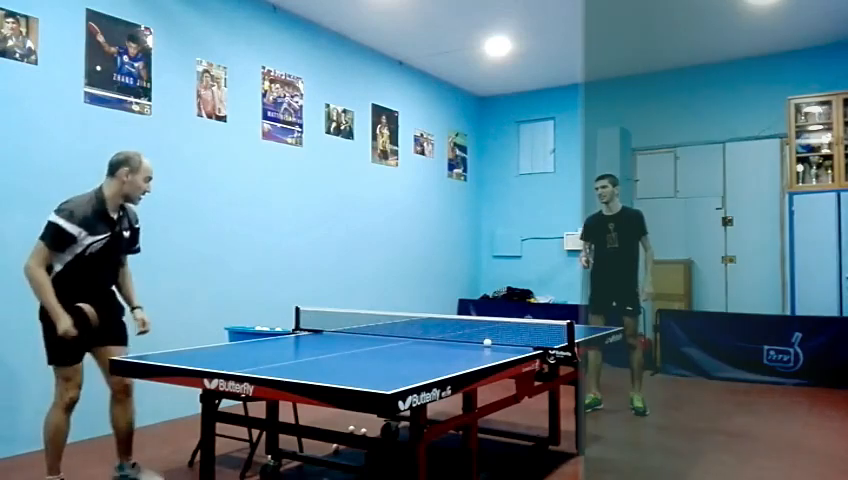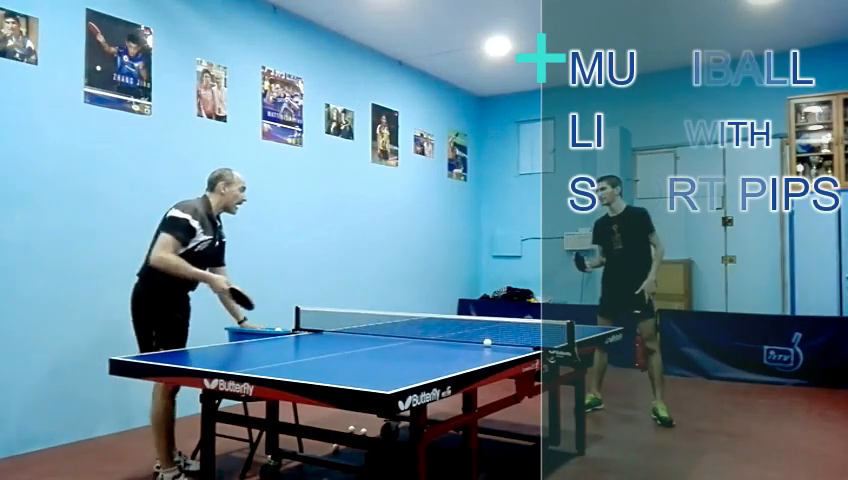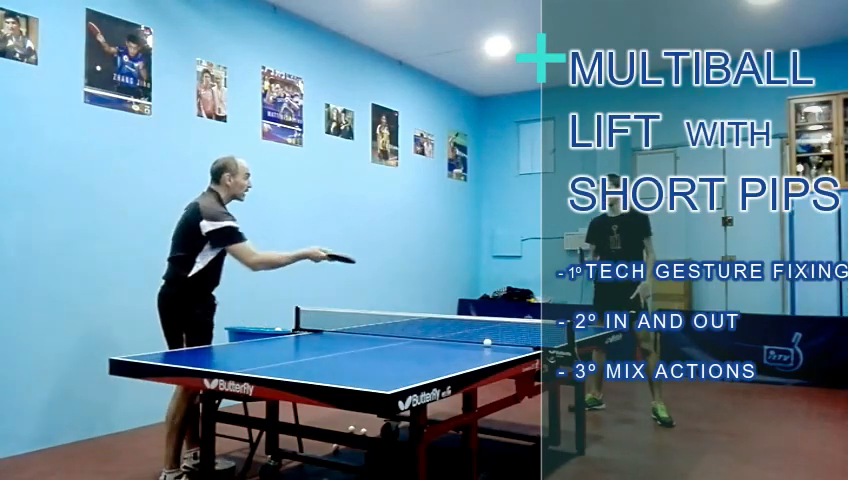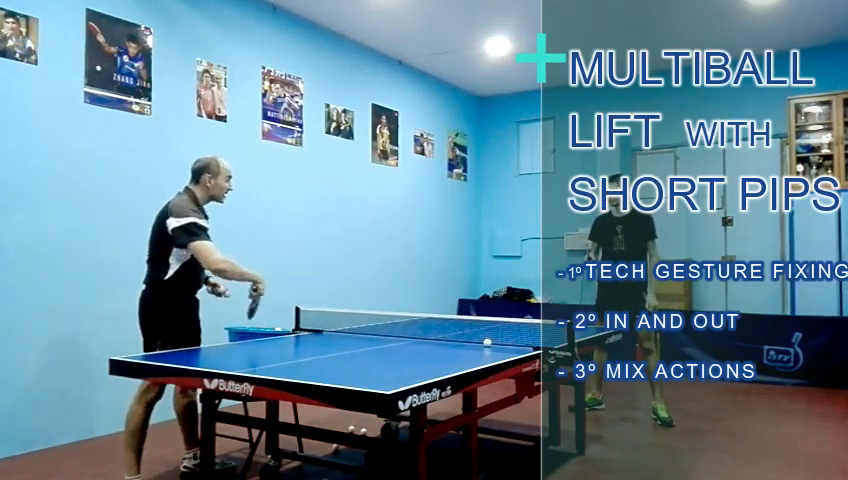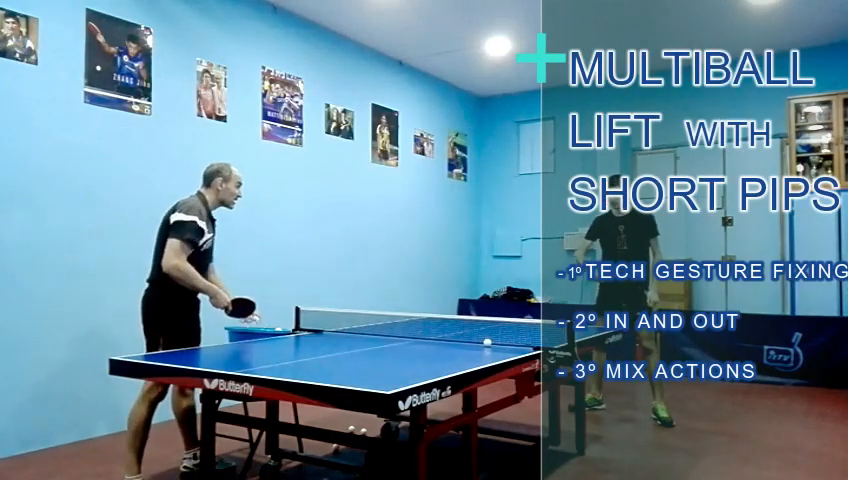
dt=1s
person 1, frame 1
left shoulder: (129, 219)
right shoulder: (74, 213)
right elbow: (34, 266)
left wrist: (135, 307)
right wrist: (58, 315)
left hip: (104, 306)
right hip: (67, 309)
left knee: (122, 386)
right knee: (68, 396)
person 1, frame 2
left shoulder: (216, 229)
right shoulder: (187, 213)
left elbow: (221, 282)
right elbow: (159, 258)
left wrist: (241, 319)
right wrist: (206, 277)
left hip: (177, 303)
right hip: (153, 301)
left knee: (171, 380)
right knee: (166, 381)
person 1, frame 3
left shoulder: (206, 207)
right shoulder: (213, 213)
right elbow: (255, 260)
right wrist: (304, 254)
left hip: (193, 301)
right hip: (182, 303)
right knee: (188, 384)
person 1, frame 4
left shoulder: (192, 210)
right shoulder: (183, 211)
right elbow: (216, 262)
left wrist: (206, 282)
right wrist: (255, 277)
left hip: (182, 306)
right hip: (163, 308)
right knee: (152, 387)
person 1, frame 5
left shoulder: (204, 217)
right shoulder: (190, 210)
left elbow: (207, 272)
right elbow: (172, 264)
left wrist: (234, 304)
right wrist: (212, 293)
left hip: (183, 308)
right hip: (165, 308)
left knee: (185, 382)
right knee: (155, 386)
person 2, frame 1
left shoulder: (634, 216)
right shoulder: (592, 221)
left elbow: (648, 250)
right elbow: (586, 250)
left wrist: (648, 281)
right wrist: (584, 258)
left hip: (628, 286)
right hip: (600, 286)
left knee: (632, 340)
left ankle: (636, 395)
right ankle: (593, 394)
person 2, frame 2
left shoulder: (639, 215)
right shoulder: (600, 224)
left elbow: (658, 248)
left wrist: (651, 278)
right wrist: (590, 264)
left hip: (638, 288)
right hip: (611, 288)
left knee: (650, 344)
left ankle: (658, 403)
right ankle: (594, 395)
person 2, frame 3
left shoulder: (638, 218)
right shoulder: (597, 223)
left elbow: (650, 253)
left wrist: (646, 281)
left hip: (632, 290)
right hip: (605, 291)
left knee: (647, 345)
right knee: (598, 343)
left ankle: (657, 404)
right ankle: (595, 395)
person 2, frame 4
left shoulder: (643, 219)
right shoulder: (601, 222)
left elbow: (653, 257)
right elbow: (593, 253)
left wrist: (651, 292)
right wrist: (592, 260)
left hip: (636, 291)
right hip: (608, 291)
left knee: (649, 345)
right knee: (600, 343)
left ankle: (658, 404)
right ankle: (595, 395)
person 2, frame 5
left shoulder: (644, 218)
right shoulder: (601, 222)
left elbow: (656, 254)
right elbow: (580, 252)
left wrist: (653, 287)
left hip: (638, 290)
right hip: (609, 290)
left knee: (649, 345)
left ankle: (658, 404)
right ankle: (595, 395)
